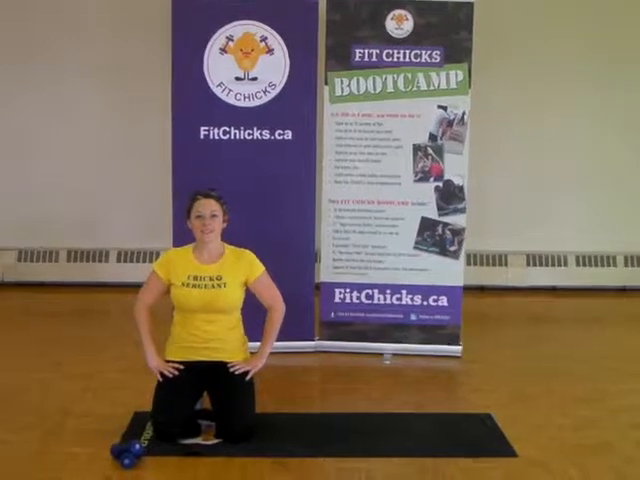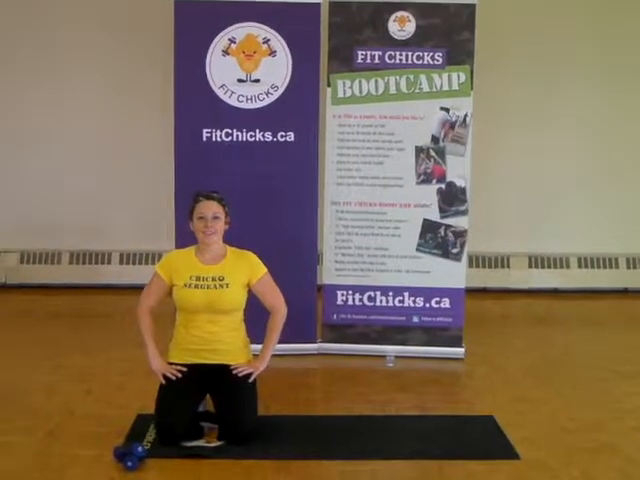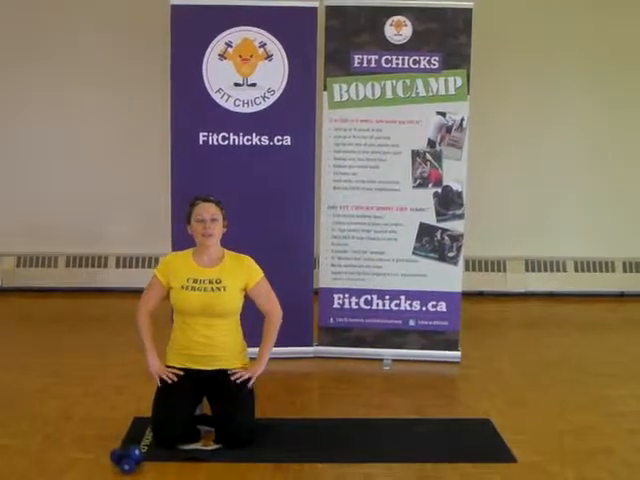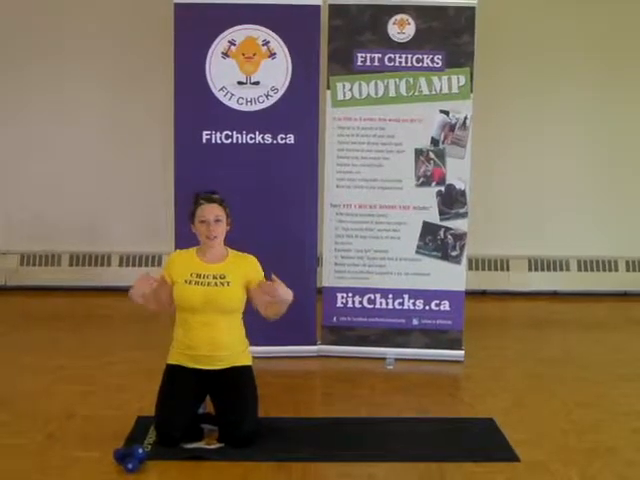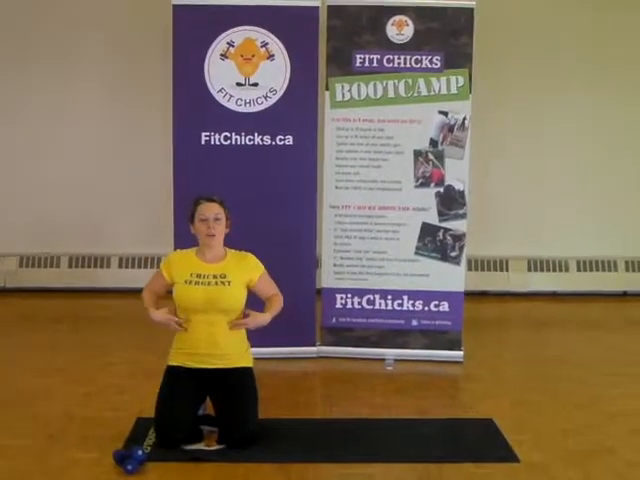
dt=1s
person 1, frame 1
left shoulder: (244, 260)
right shoulder: (172, 260)
left elbow: (277, 306)
right elbow: (142, 305)
left wrist: (261, 356)
right wrist: (151, 355)
left hip: (230, 358)
right hip: (182, 357)
left knee: (239, 432)
right knee: (165, 430)
left ankle: (216, 403)
right ankle: (191, 406)
person 1, frame 2
left shoulder: (246, 261)
right shoulder: (174, 261)
left elbow: (279, 308)
right elbow: (144, 307)
left wrist: (263, 358)
right wrist: (154, 356)
left hip: (233, 361)
right hip: (184, 360)
left knee: (241, 433)
right knee: (169, 433)
left ankle: (220, 409)
right ankle: (194, 410)
person 1, frame 3
left shoulder: (244, 265)
right shoulder: (171, 264)
left elbow: (273, 312)
right elbow: (145, 309)
left wrist: (262, 361)
right wrist: (152, 356)
left hip: (229, 365)
right hip: (181, 364)
left knee: (239, 436)
right knee: (165, 435)
left ankle: (217, 408)
right ankle: (192, 409)
person 1, frame 4
left shoulder: (246, 264)
right shoulder: (177, 261)
left elbow: (268, 311)
right elbow: (162, 305)
left wrist: (284, 298)
right wrist: (139, 295)
left hip: (232, 363)
right hip: (184, 362)
left knee: (242, 436)
right knee: (168, 434)
left ankle: (218, 414)
right ankle: (194, 411)
person 1, frame 5
left shoulder: (246, 262)
right shoulder: (176, 261)
left elbow: (275, 296)
right elbow: (149, 291)
left wrist: (265, 317)
right wrist: (154, 312)
left hip: (233, 364)
right hip: (185, 363)
left knee: (242, 437)
right knee: (168, 436)
left ankle: (219, 415)
right ankle: (196, 418)
